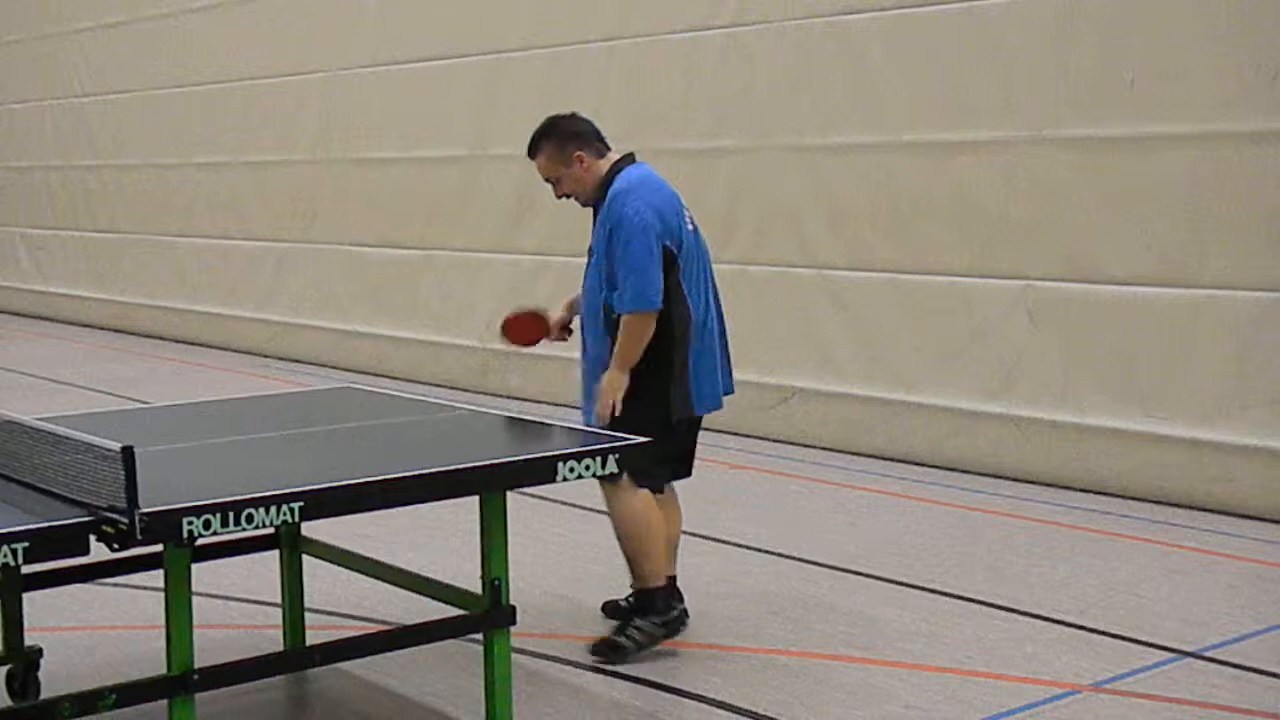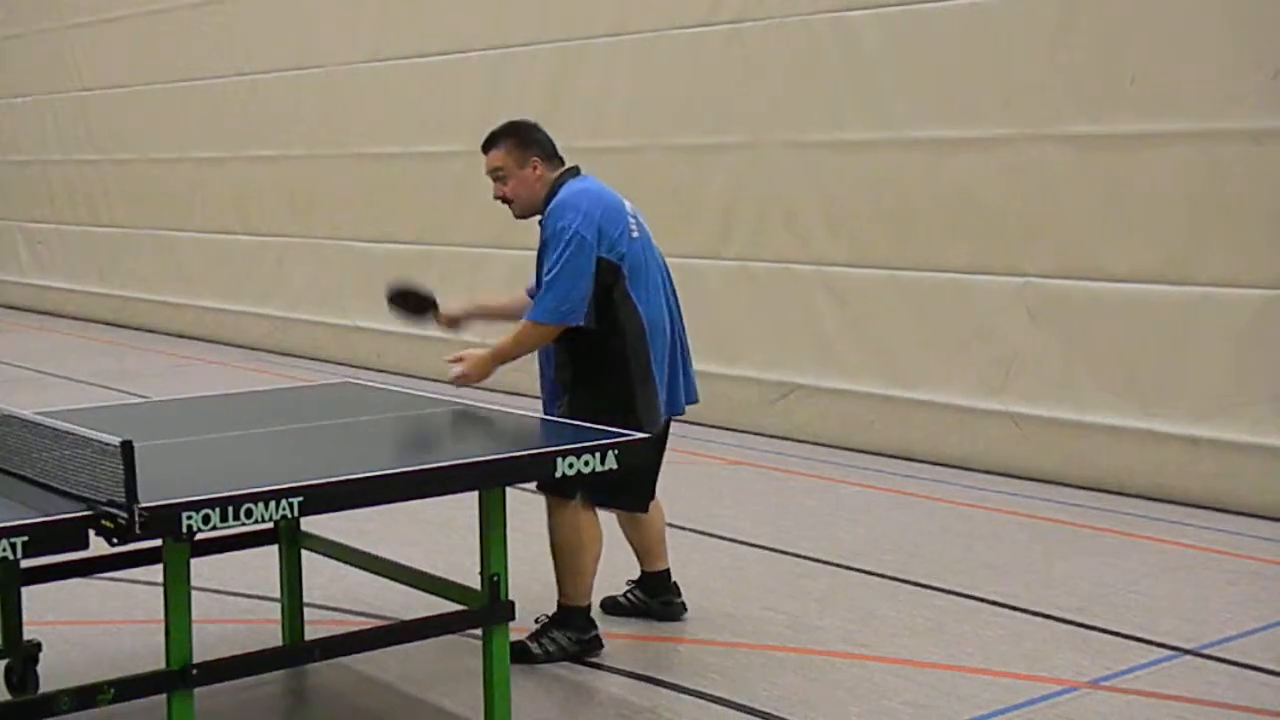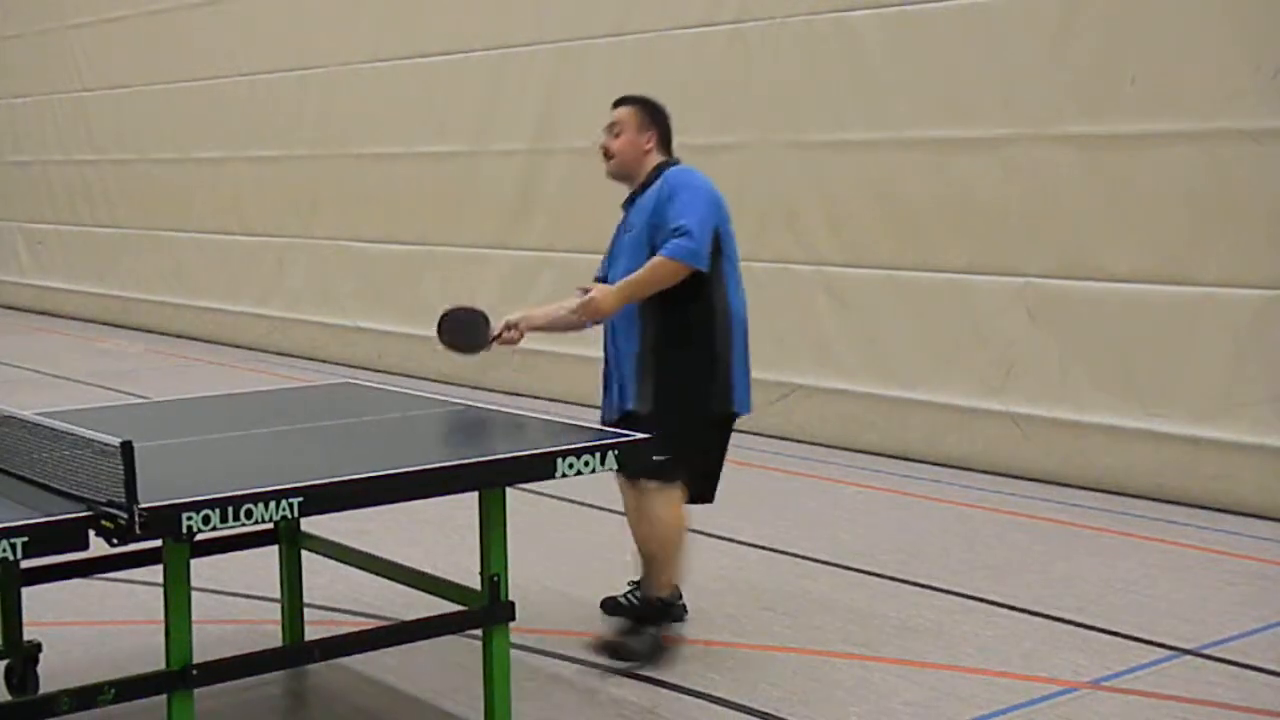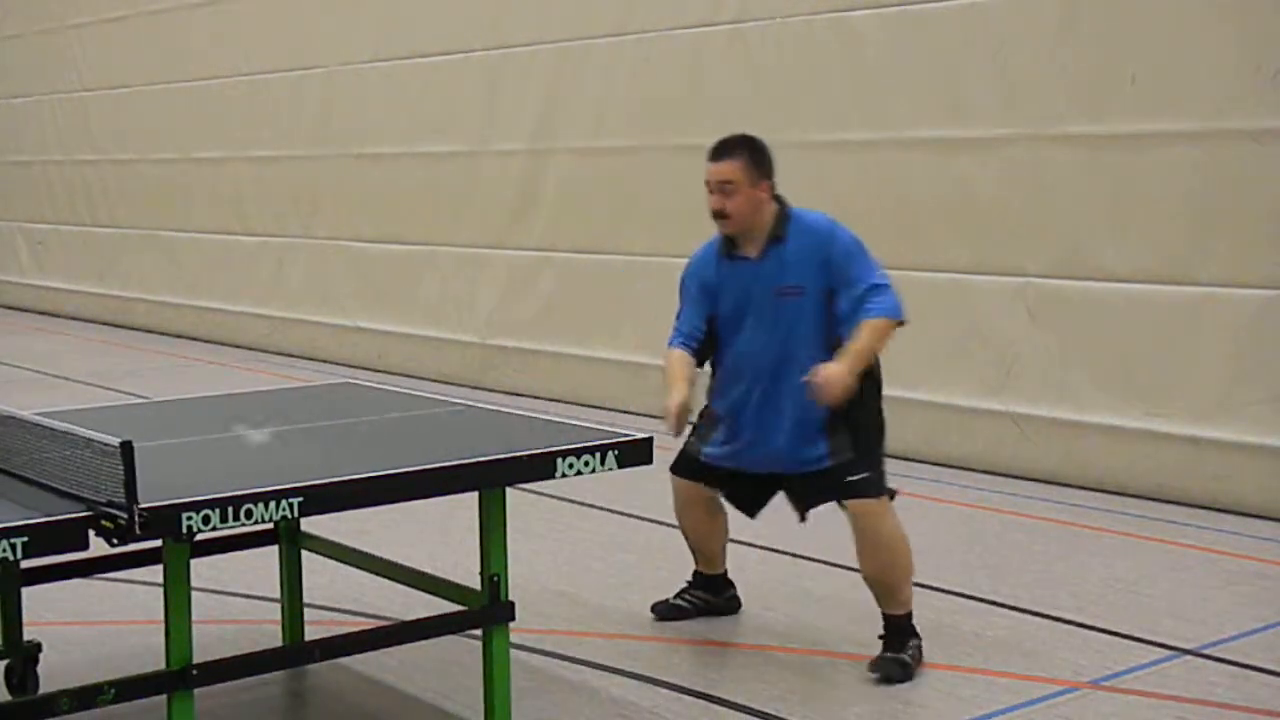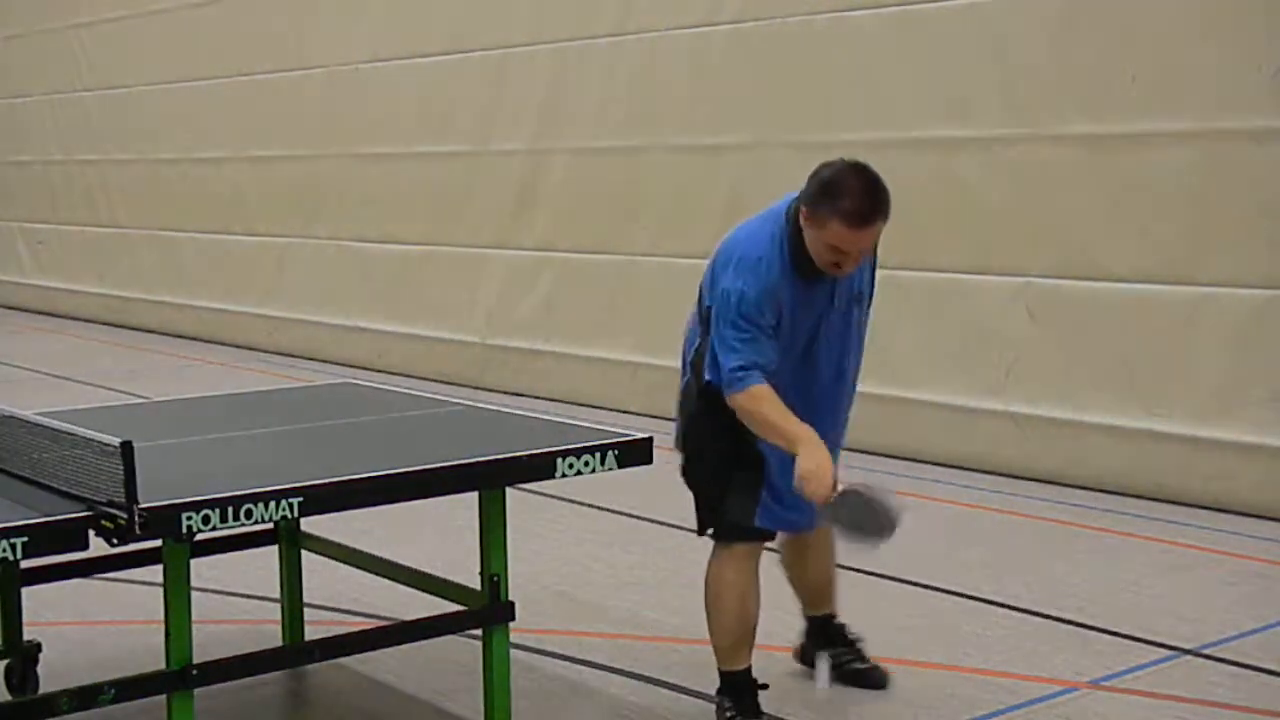
dt=1s
person 1, frame 1
left shoulder: (631, 199)
right shoulder: (627, 190)
left elbow: (643, 302)
left wrist: (617, 371)
right wrist: (574, 307)
left hip: (654, 371)
right hip: (672, 370)
left knee: (625, 479)
right knee: (650, 480)
left ankle: (654, 605)
right ankle: (662, 592)
person 1, frame 2
left shoulder: (572, 209)
right shoulder: (584, 200)
left elbow: (554, 314)
right elbow: (545, 300)
left wrist: (489, 360)
right wrist: (475, 311)
left hip: (612, 381)
right hip: (636, 374)
left knee: (569, 492)
right knee: (626, 486)
left ankle: (573, 624)
right ankle: (658, 588)
person 1, frame 3
left shoulder: (682, 185)
right shoulder: (636, 211)
left elbow: (686, 253)
right elbow: (605, 307)
left wrist: (620, 294)
right wrist: (530, 321)
left hip: (689, 373)
right hip: (650, 373)
left knee: (659, 483)
right knee: (640, 477)
left ankle: (652, 614)
right ankle: (657, 590)
person 1, frame 4
left shoulder: (824, 238)
right shoulder: (706, 264)
left elbow: (880, 309)
right elbow: (688, 340)
left wrist: (847, 366)
right wrist: (678, 388)
left hip: (828, 412)
right hip: (741, 413)
left knee: (869, 506)
right knee: (690, 481)
left ankle: (902, 632)
right ankle: (713, 585)
person 1, frame 5
left shoulder: (853, 241)
right shoulder: (751, 266)
right elbow: (742, 383)
right wrist: (806, 447)
left hip: (807, 406)
right hip: (732, 412)
left knee: (809, 519)
right knee: (741, 539)
left ankle: (824, 634)
